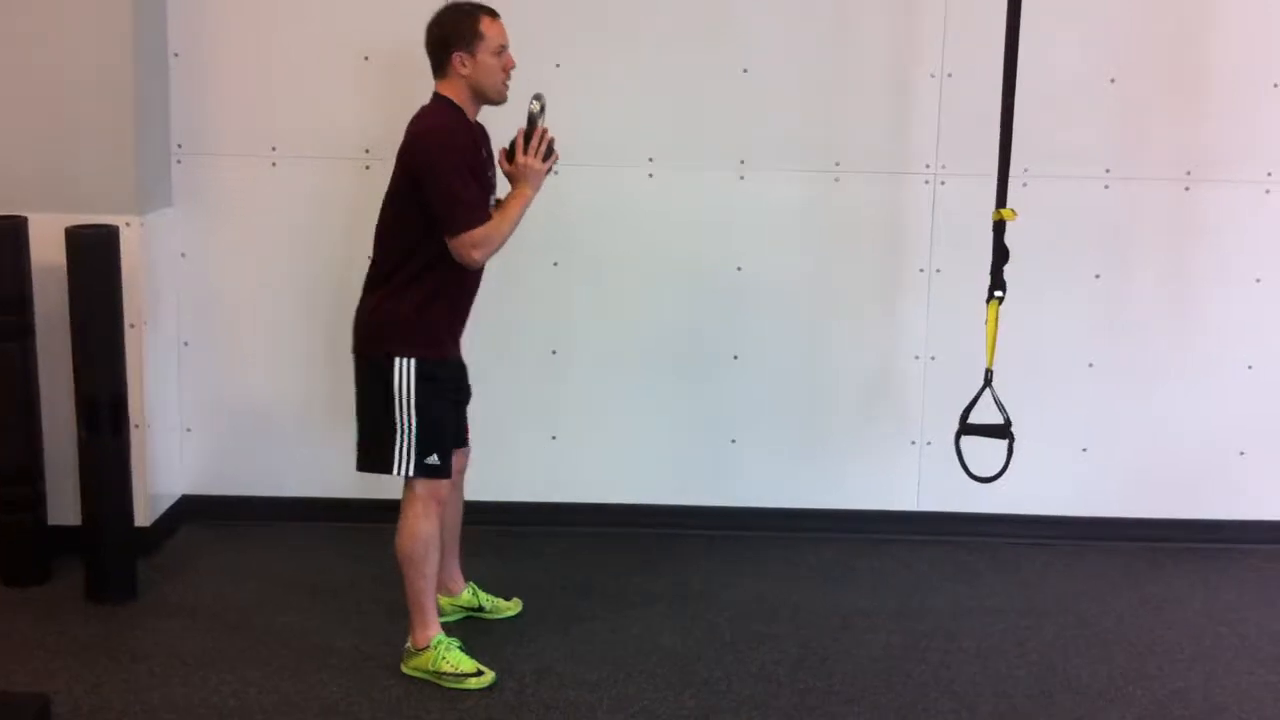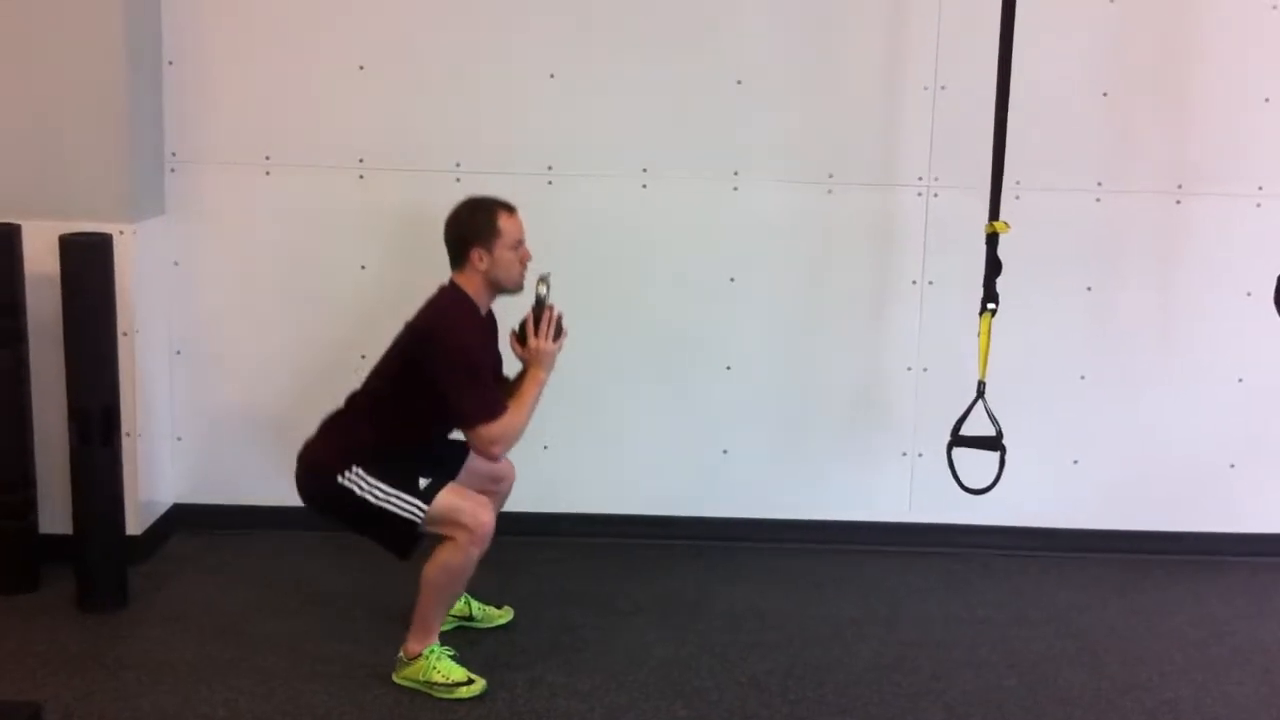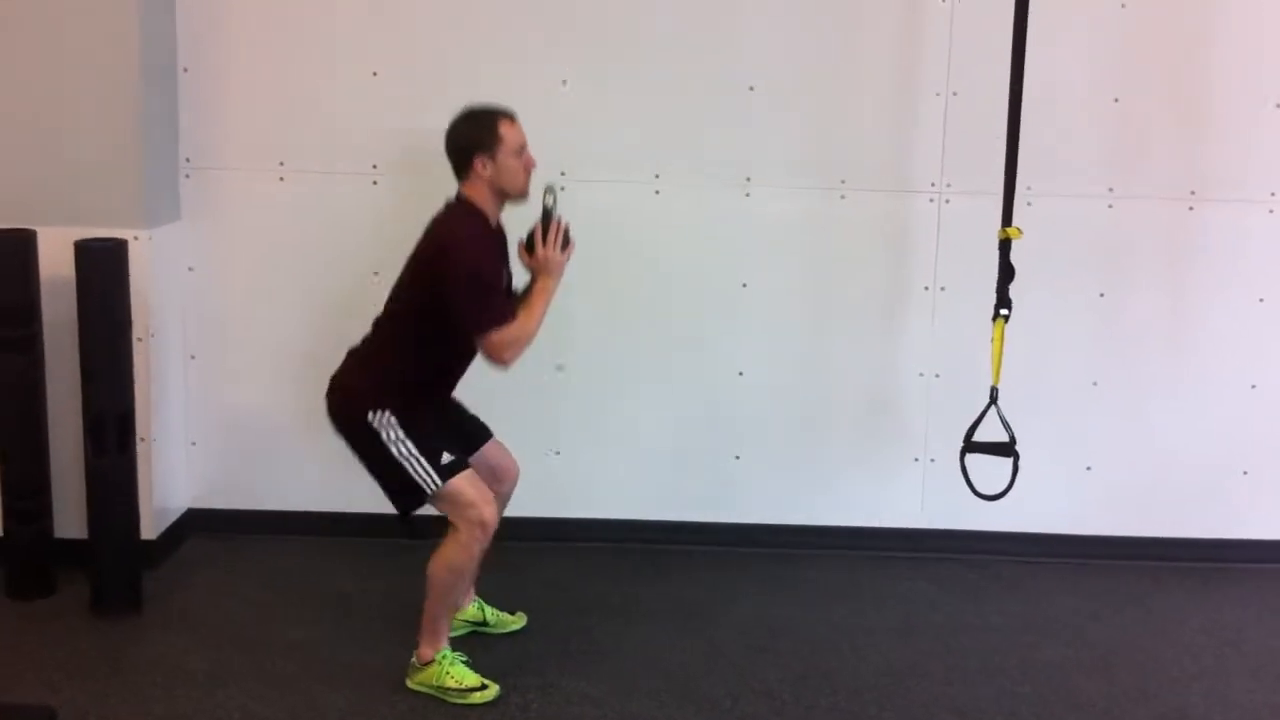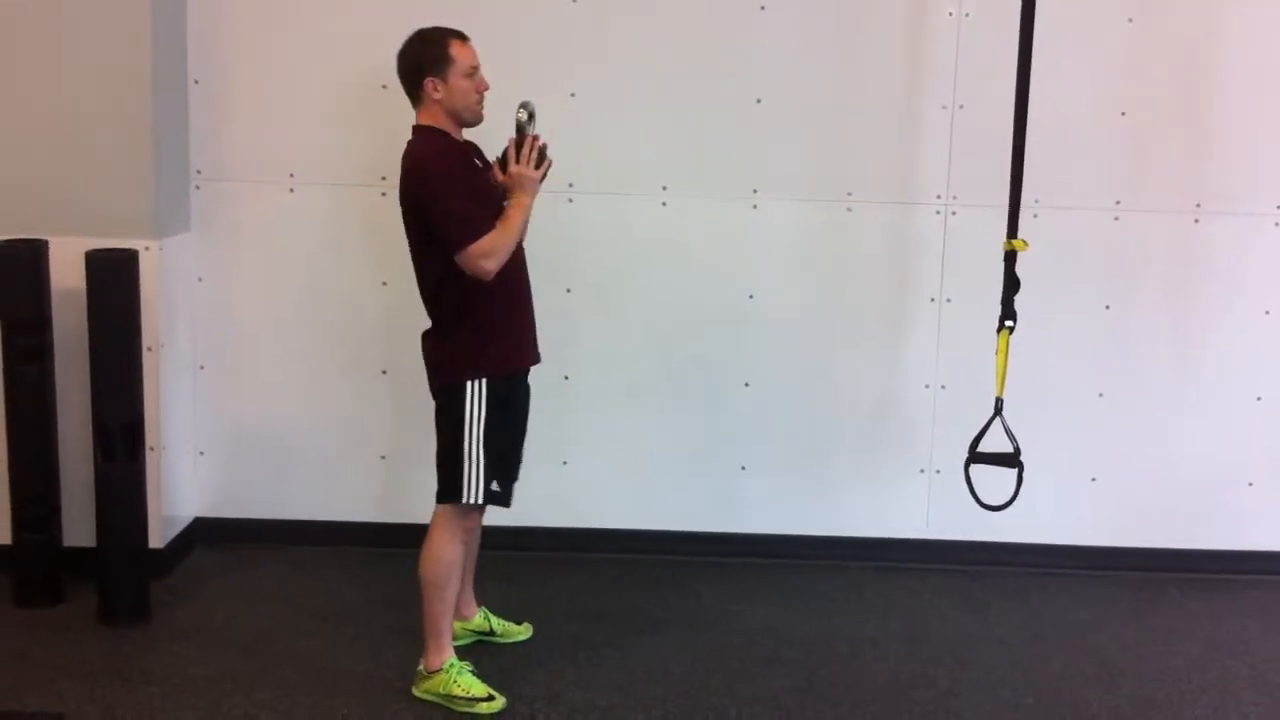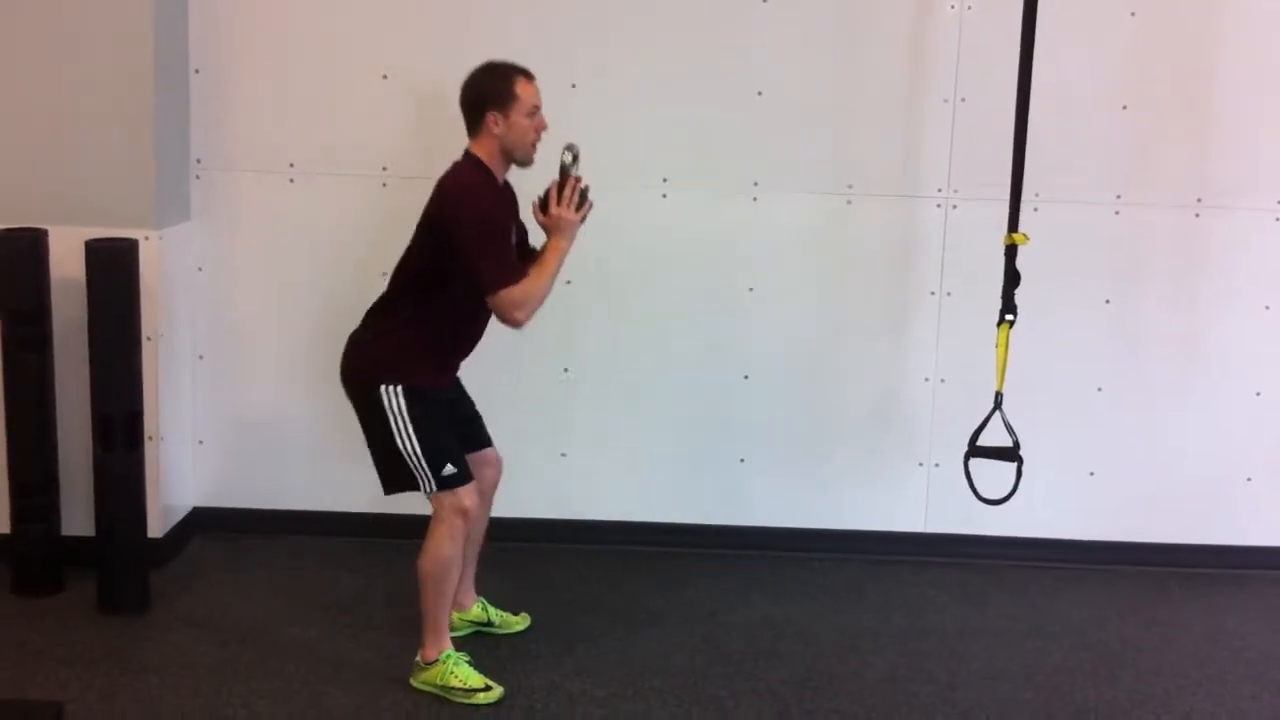
dt=1s
person 1, frame 1
left shoulder: (466, 131)
right shoulder: (439, 134)
left elbow: (475, 231)
right elbow: (473, 247)
left wrist: (516, 183)
right wrist: (527, 186)
left hip: (431, 336)
right hip: (402, 339)
left knee: (452, 466)
right knee: (428, 485)
left ankle: (452, 590)
right ankle: (424, 643)
person 1, frame 2
left shoulder: (472, 315)
right shoulder: (452, 328)
left elbow: (494, 414)
right elbow: (494, 442)
left wrist: (528, 366)
right wrist: (540, 369)
left hip: (385, 448)
right hip: (340, 469)
left knee: (498, 478)
right knee: (474, 520)
left ankle: (447, 599)
right ankle: (417, 654)
person 1, frame 3
left shoulder: (481, 226)
right shoulder: (463, 239)
left elbow: (496, 322)
right elbow: (502, 348)
left wrist: (537, 275)
right wrist: (548, 279)
left hip: (417, 391)
right hip: (377, 401)
left knee: (501, 473)
right knee: (473, 512)
left ankle: (462, 605)
right ankle: (429, 659)
person 1, frame 4
left shoulder: (457, 153)
right shoulder: (432, 161)
right elbow: (483, 259)
left wrist: (512, 188)
right wrist: (524, 194)
left hip: (495, 354)
right hip: (473, 362)
left knee: (474, 498)
right knee: (457, 506)
left ankle: (466, 614)
person 1, frame 5
left shoulder: (494, 190)
right shoulder: (470, 195)
left elbow: (521, 282)
right elbow: (516, 308)
left wrist: (552, 237)
right wrist: (562, 238)
left hip: (425, 367)
right hip: (390, 374)
left knee: (486, 470)
right knee: (459, 503)
left ankle: (464, 604)
right ankle: (434, 657)
